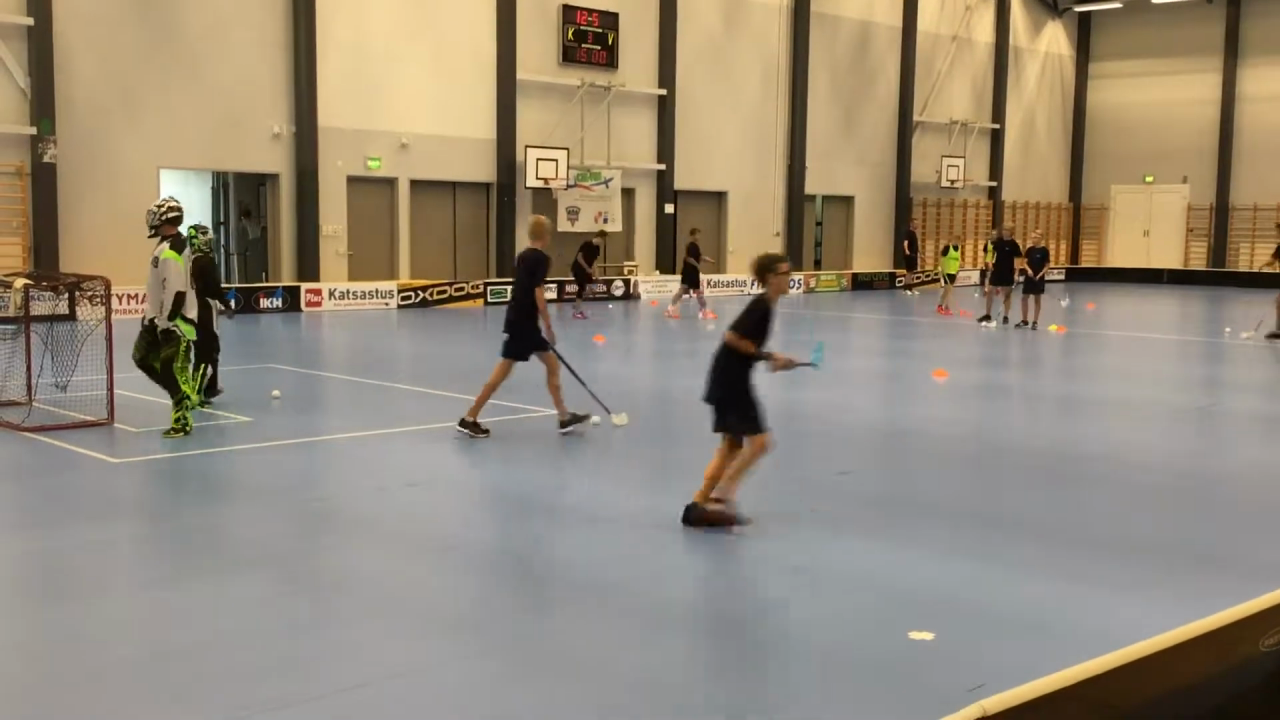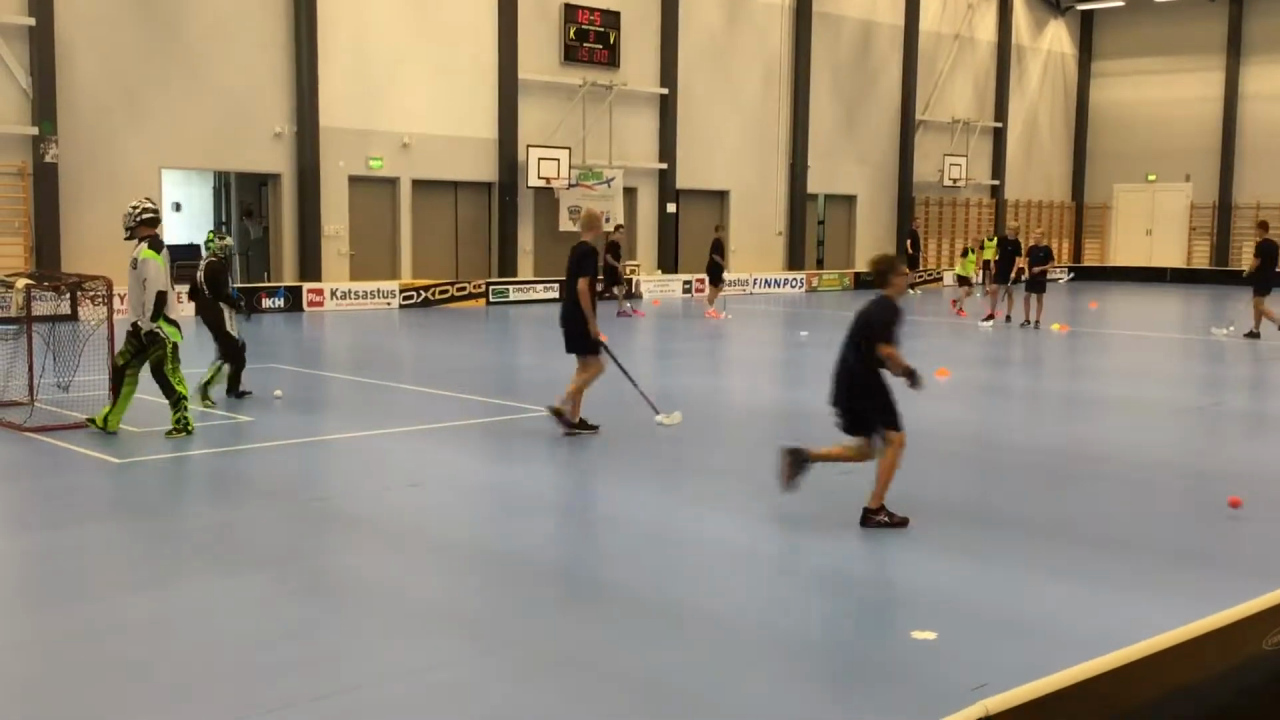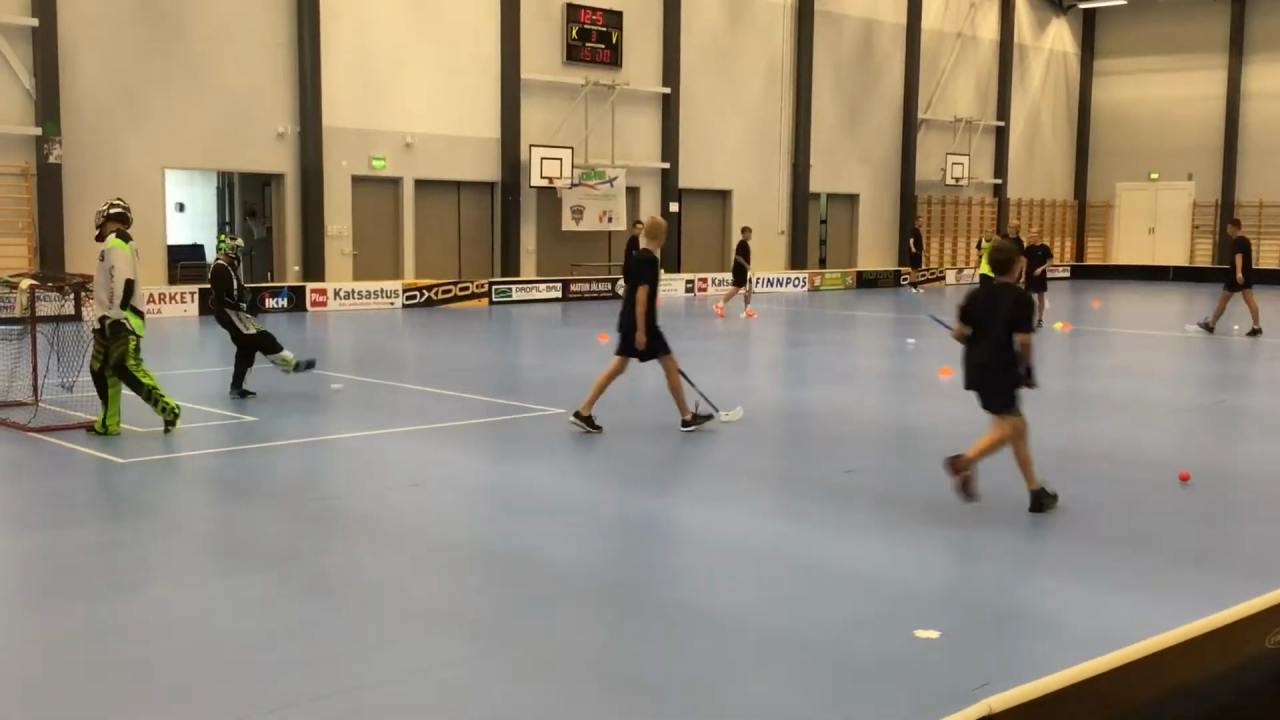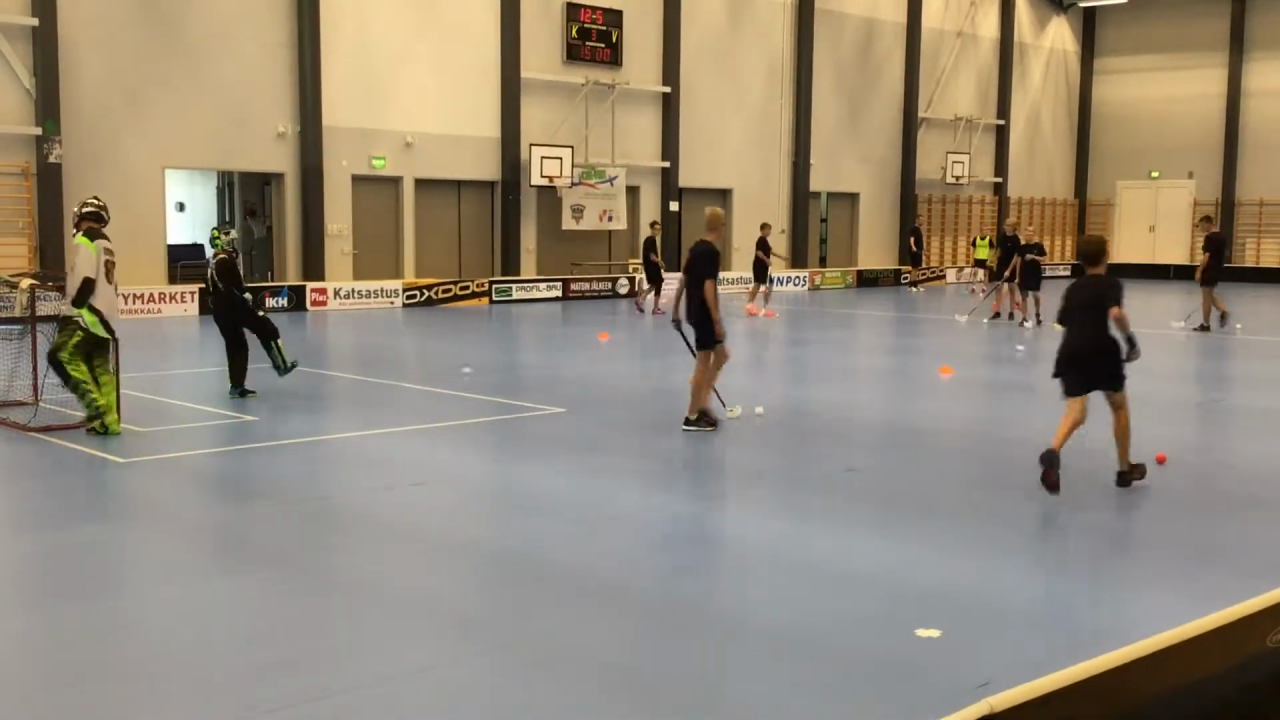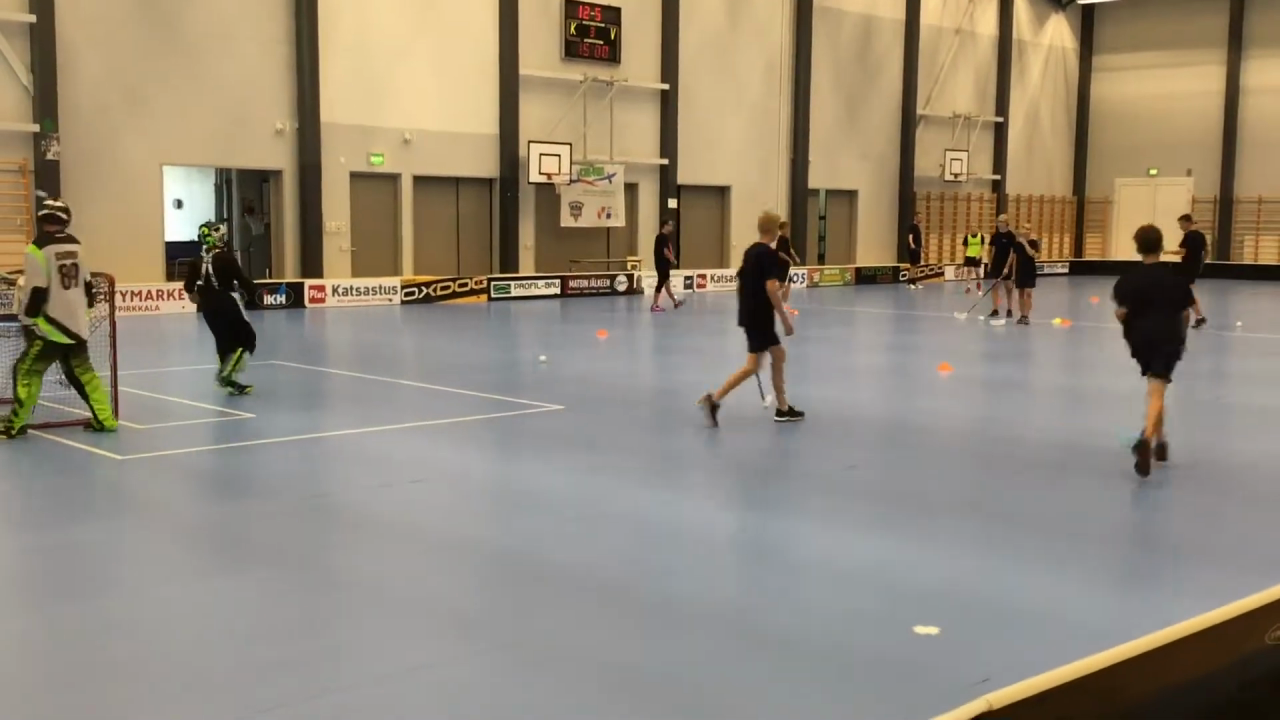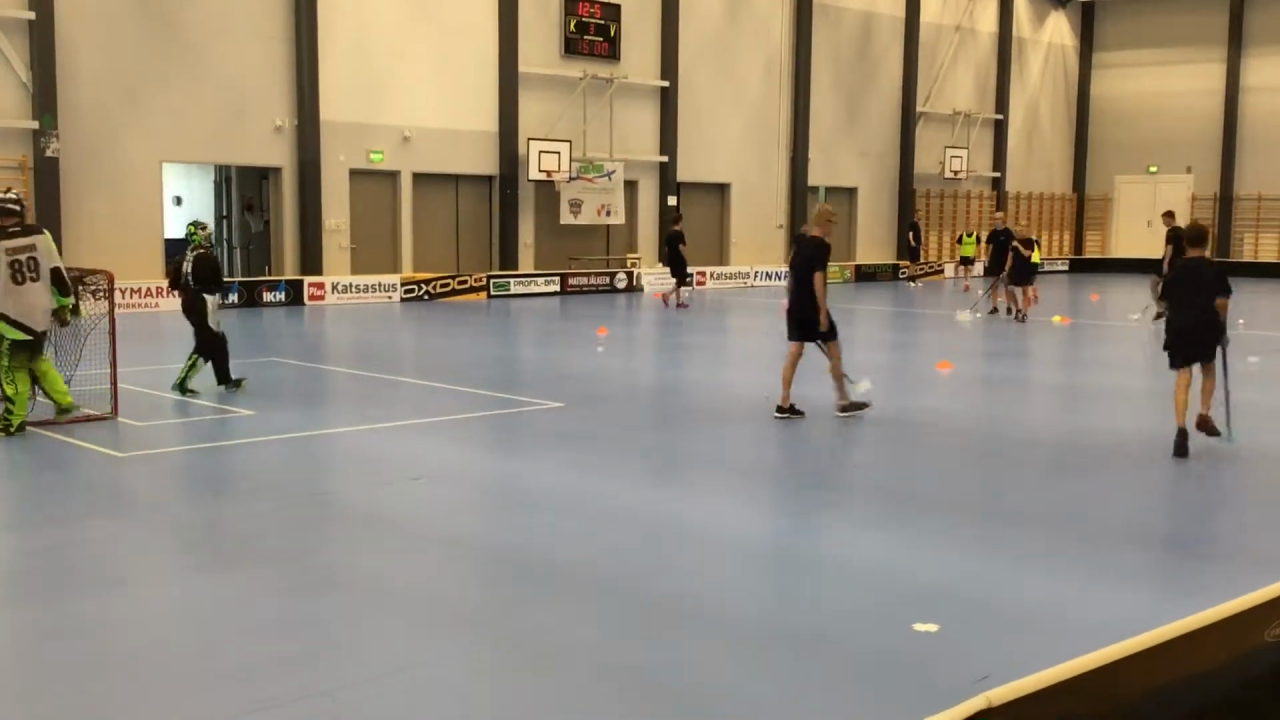
dt=0.3s
person 1, frame 1
left shoulder: (763, 306)
right shoulder: (761, 306)
right elbow: (732, 337)
left wrist: (771, 358)
right wrist: (765, 356)
left hip: (727, 378)
right hip: (731, 379)
left knee: (731, 446)
right knee: (759, 443)
left ankle: (698, 505)
right ankle: (718, 499)
person 1, frame 2
left shoulder: (873, 307)
right shoulder: (889, 309)
right elbow: (885, 350)
left wrist: (893, 367)
right wrist: (909, 372)
left hip: (849, 379)
right hip: (863, 381)
left knee: (864, 451)
right knee: (895, 441)
left ankle: (801, 457)
right ankle: (874, 510)
person 1, frame 3
left shoulder: (977, 295)
right shoulder: (1021, 297)
left elbow: (960, 330)
right elbow: (1022, 339)
right wrist: (1027, 369)
left hip: (979, 368)
right hip: (1001, 367)
left knee: (1019, 428)
right knee: (1006, 430)
left ankle: (1036, 492)
right ankle: (964, 461)
person 1, frame 4
left shoulder: (1073, 289)
right shoulder: (1109, 285)
right elbow: (1115, 313)
right wrist: (1130, 340)
left hip: (1071, 351)
right hip: (1099, 350)
left knee: (1076, 414)
right knee: (1119, 406)
left ankle: (1053, 453)
right ankle: (1125, 469)
person 1, frame 5
left shoulder: (1128, 278)
right shoulder: (1173, 277)
left elbow: (1120, 312)
right elbow: (1185, 312)
right wrist: (1182, 338)
left hip: (1140, 340)
right hip: (1166, 339)
left knee: (1155, 387)
right knee: (1156, 394)
left ankle: (1159, 441)
right ankle: (1145, 442)
person 1, frame 6
left shoulder: (1174, 270)
right shoulder: (1215, 270)
left elbow: (1165, 303)
right elbow: (1221, 302)
right wrist: (1222, 328)
left hip: (1179, 329)
right hip: (1206, 328)
left knee: (1183, 380)
right knee: (1208, 369)
left ankle: (1181, 430)
right ankle: (1204, 415)
person 2, frame 1
left shoulder: (171, 251)
right shoulder: (168, 242)
left elbow: (176, 292)
left wrist: (166, 323)
left hip: (175, 321)
right hip: (161, 317)
left knee: (174, 370)
right knee: (144, 357)
left ankle: (182, 422)
right ankle: (184, 396)
person 2, frame 2
left shoulder: (150, 251)
right shoulder: (146, 245)
left elbow: (157, 292)
left wrist: (149, 325)
left hip: (158, 323)
right hip: (143, 322)
left knee: (165, 373)
right knee: (123, 367)
left ankle: (183, 422)
right ankle: (109, 420)
person 2, frame 3
left shoulder: (115, 241)
right shoulder: (118, 242)
left elbow: (125, 281)
left wrist: (117, 314)
left hip: (122, 318)
right hip: (113, 318)
left knee: (127, 367)
right knee: (100, 368)
left ankle: (167, 408)
right ankle: (108, 423)
person 2, frame 4
left shoulder: (85, 239)
right shoulder: (105, 242)
left elbow: (85, 280)
left wrist: (71, 310)
left hip: (87, 315)
right hip: (104, 315)
left knee: (61, 356)
right knee: (99, 368)
left ankle: (94, 403)
right ankle: (107, 421)
person 2, frame 5
left shoulder: (38, 247)
right shoulder: (74, 245)
left elbow: (36, 290)
right elbow: (87, 284)
left wrist: (29, 319)
left hip: (51, 324)
right hip: (76, 323)
left knee: (27, 370)
right knee: (82, 370)
right ankle: (104, 418)
person 2, frame 6
right shoulder: (41, 235)
right elbow: (57, 272)
right wrist: (64, 305)
right hip: (41, 315)
right knee: (36, 359)
right ankle: (64, 402)
person 3, frame 1
left shoulder: (523, 256)
right shoulder: (541, 259)
right elbow: (539, 294)
right wrist: (548, 326)
left hip: (519, 320)
right hip: (523, 323)
left knee: (552, 363)
right knee: (502, 372)
left ankle: (564, 416)
right ankle: (469, 419)
person 3, frame 2
left shoulder: (576, 249)
right shoulder: (589, 251)
right elbow: (582, 287)
right wrist: (592, 322)
left hip: (570, 316)
right hip: (578, 318)
left knee: (584, 366)
right knee: (595, 366)
left ankle: (574, 419)
right ankle: (562, 407)
person 3, frame 3
left shoulder: (639, 257)
right shoulder: (650, 260)
right elbow: (641, 294)
right wrist: (640, 330)
left hip: (628, 322)
right hip: (642, 323)
left knee: (616, 369)
right knee: (671, 367)
left ankle: (583, 413)
right ankle: (687, 418)
person 3, frame 4
left shoulder: (696, 248)
right shoulder: (711, 252)
left elbow: (683, 281)
right elbow: (709, 288)
left wrist: (675, 310)
right wrist: (718, 322)
left hip: (695, 312)
right hip: (704, 315)
left knee: (722, 356)
right knee: (703, 364)
left ankle: (701, 406)
right ankle: (692, 417)
person 3, frame 5
left shoulder: (750, 251)
right shoulder: (770, 254)
left elbow: (740, 283)
right elbow: (771, 287)
right wrist: (785, 319)
left hip: (748, 314)
right hip: (760, 317)
left knee: (778, 356)
right knee: (752, 365)
left ankle: (783, 408)
right ankle: (713, 400)
person 3, frame 6
left shoulder: (801, 244)
right shoulder: (822, 246)
left elbow: (791, 276)
right elbow: (818, 278)
right wrist: (823, 312)
left hip: (795, 308)
right hip: (812, 308)
left knee: (795, 354)
right knee: (835, 352)
left ankle: (784, 404)
right ankle: (843, 403)
person 4, frame 1
right shoulder: (206, 261)
right elbow: (215, 289)
right wrist: (227, 305)
right hip: (204, 311)
left knee: (210, 349)
right knee: (205, 352)
left ankle: (210, 388)
right ankle: (196, 396)
person 4, frame 2
left shoulder: (203, 266)
right shoulder: (218, 266)
left elbow: (193, 295)
right elbow: (224, 294)
right wrist: (239, 305)
left hip: (208, 312)
right hip: (219, 313)
left knee: (236, 348)
right knee: (230, 353)
left ankle: (234, 389)
right ankle: (204, 387)
person 4, frame 3
left shoulder: (227, 267)
right shoulder: (220, 269)
right elbow: (220, 299)
left wrist: (244, 295)
right wrist: (240, 306)
left hip: (231, 313)
right hip: (230, 314)
left knee: (247, 347)
right knee: (263, 340)
left ankle: (236, 388)
right ankle: (293, 364)
person 4, frame 4
left shoulder: (213, 263)
right shoulder: (227, 262)
right elbow: (231, 291)
right wrist: (247, 299)
left hip: (220, 311)
right hip: (235, 307)
left knee: (235, 346)
right knee: (267, 330)
left ankle: (237, 387)
right ankle: (282, 366)
person 4, frame 5
left shoulder: (199, 260)
right shoulder: (226, 256)
left elbow: (189, 286)
right elbow: (241, 280)
right wrist: (252, 289)
left hip: (208, 307)
right hip: (227, 304)
left knee: (225, 343)
right knee: (247, 340)
left ankle: (232, 383)
right ankle: (227, 376)
person 4, frame 6
left shoulder: (184, 258)
right shoulder: (207, 258)
left elbow: (174, 284)
right elbow: (219, 285)
right wrist: (215, 289)
left hip: (190, 305)
right hip: (203, 305)
left knee: (218, 341)
right knee: (205, 346)
left ankle: (227, 381)
right ankle: (181, 382)
